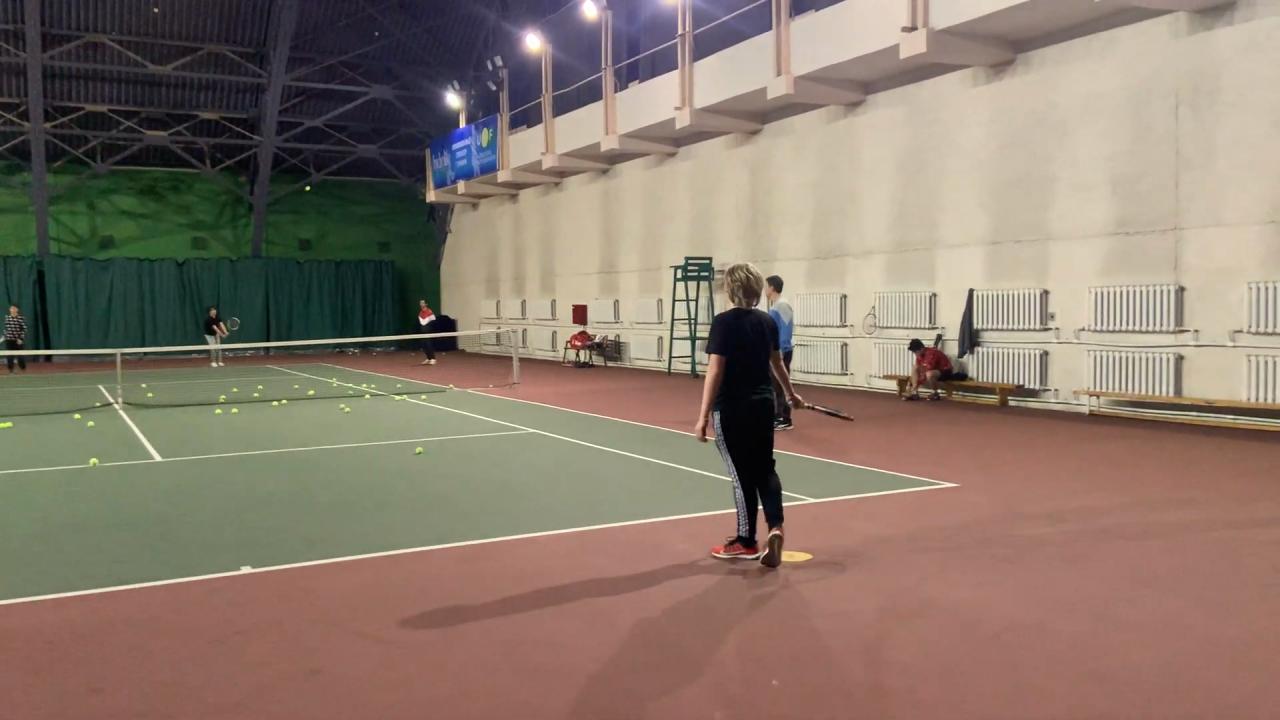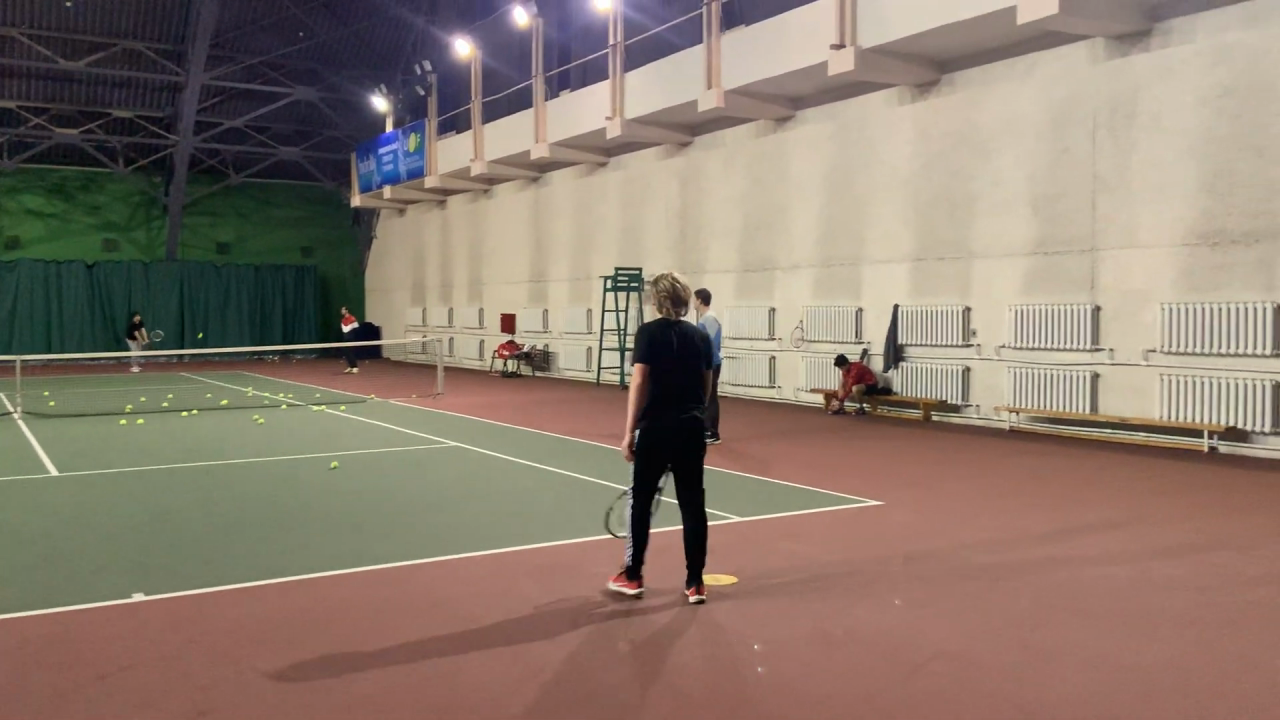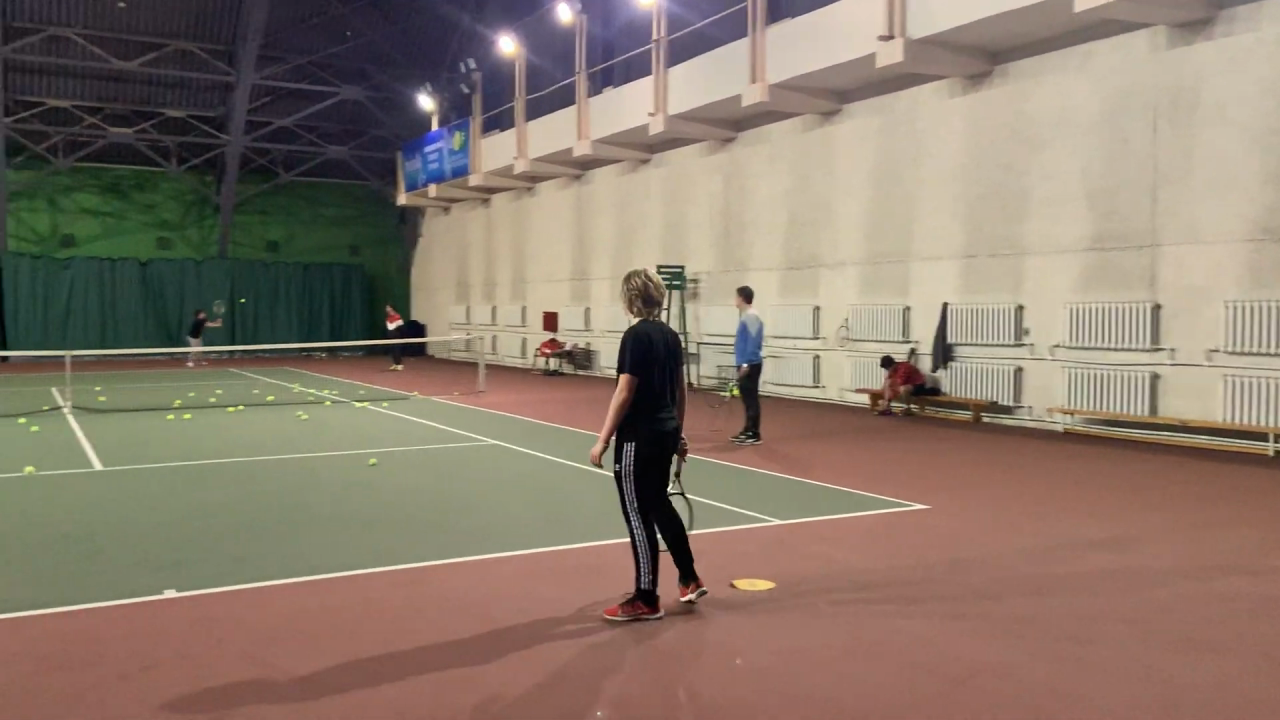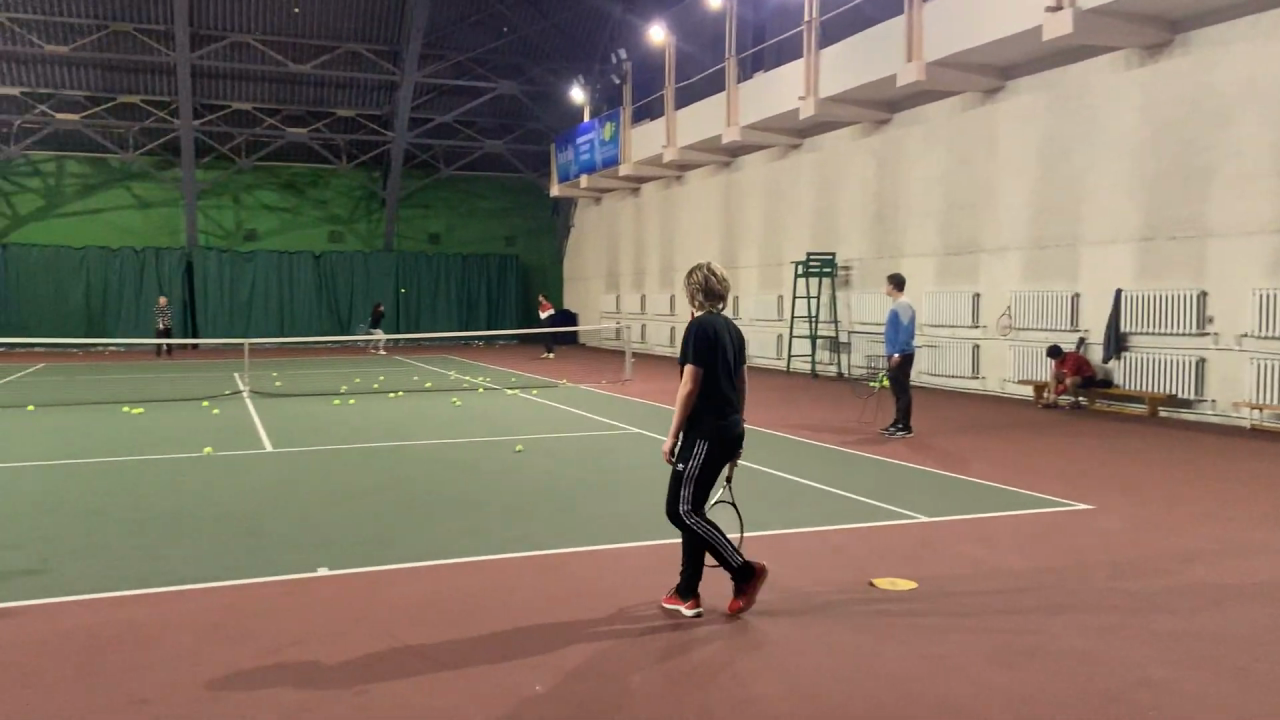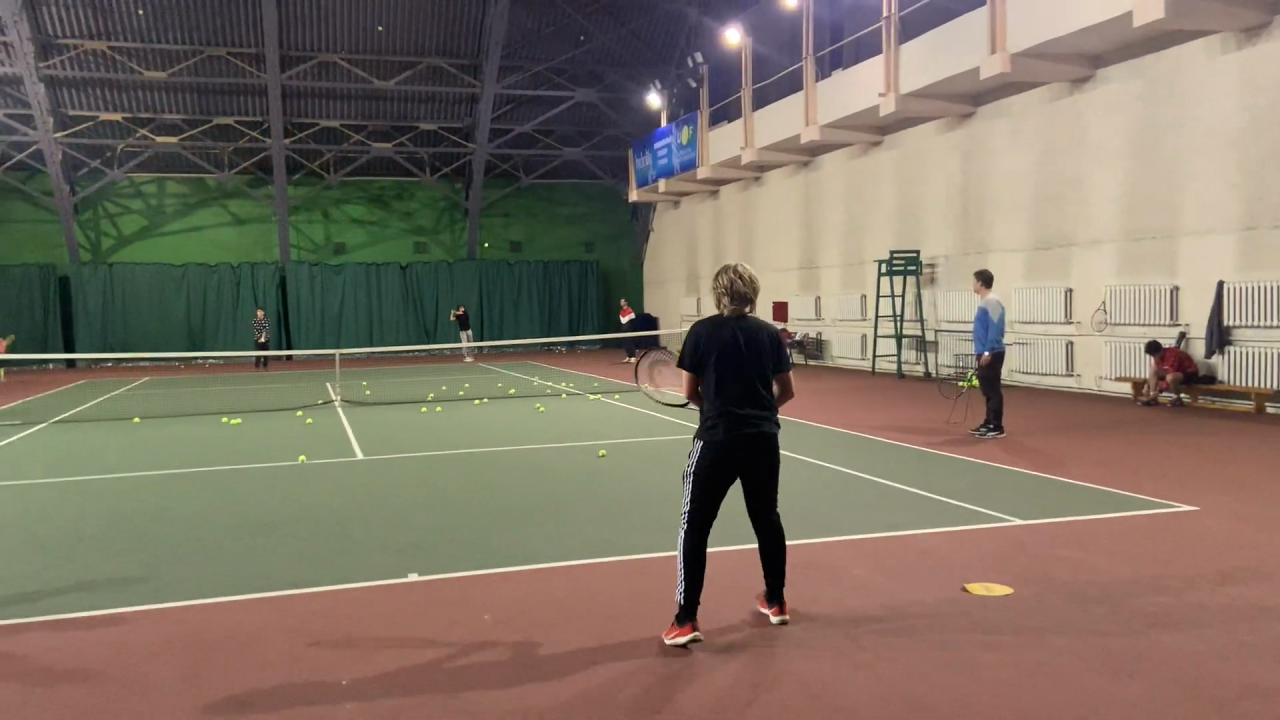
dt=0.5s
person 1, frame 1
left shoulder: (724, 322)
right shoulder: (767, 321)
left elbow: (715, 371)
right elbow: (776, 363)
left wrist: (703, 415)
right wrist: (790, 393)
left hip: (731, 409)
right hip: (763, 404)
left knee: (741, 474)
right knee: (765, 468)
left ankle: (746, 541)
right ankle: (776, 526)
person 1, frame 2
left shoulder: (649, 332)
right shoulder: (700, 336)
left elbow: (638, 383)
right elbow: (706, 386)
left wrist: (628, 431)
left hip: (654, 428)
right hip: (692, 428)
left knee: (639, 498)
right knee: (693, 503)
left ankle: (632, 574)
right ankle: (695, 583)
person 1, frame 3
left shoulder: (636, 336)
right shoulder: (670, 335)
left elbow: (624, 393)
right elbow: (680, 389)
left wrist: (603, 439)
right wrist: (678, 432)
left hip: (639, 437)
right hip: (665, 432)
left knee: (639, 514)
right knee: (658, 504)
left ankle: (646, 598)
right ankle: (690, 578)
person 1, frame 4
left shoulder: (700, 327)
right shoulder: (732, 329)
left elbow: (689, 388)
right elbow: (741, 386)
left wrist: (672, 435)
right wrist: (735, 430)
left hip: (706, 431)
right hip: (729, 428)
left knee: (681, 508)
right knee: (691, 507)
left ankle: (746, 572)
right ankle: (686, 593)
person 1, frame 5
left shoulder: (702, 331)
right shoulder: (769, 333)
left elbow: (689, 391)
right elbow: (786, 391)
left hip: (717, 439)
right hip: (763, 438)
left knee: (694, 525)
right knee: (766, 516)
left ankle: (686, 620)
right ankle: (775, 600)
